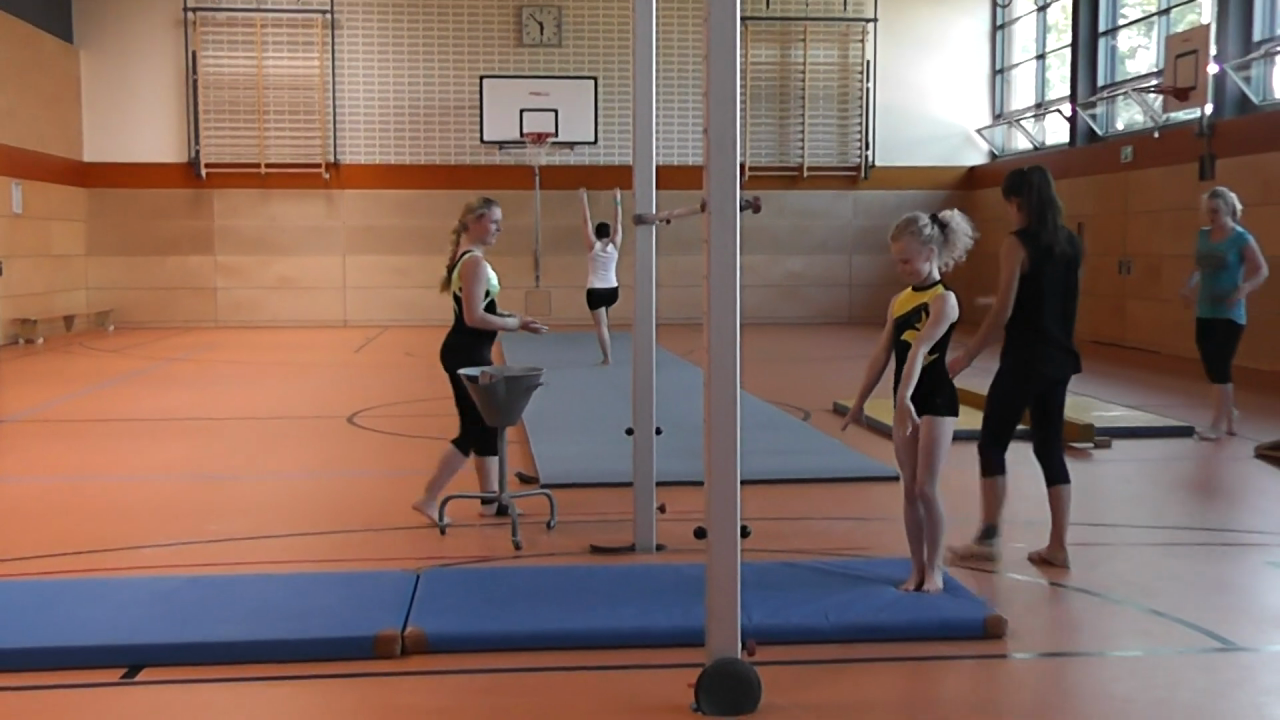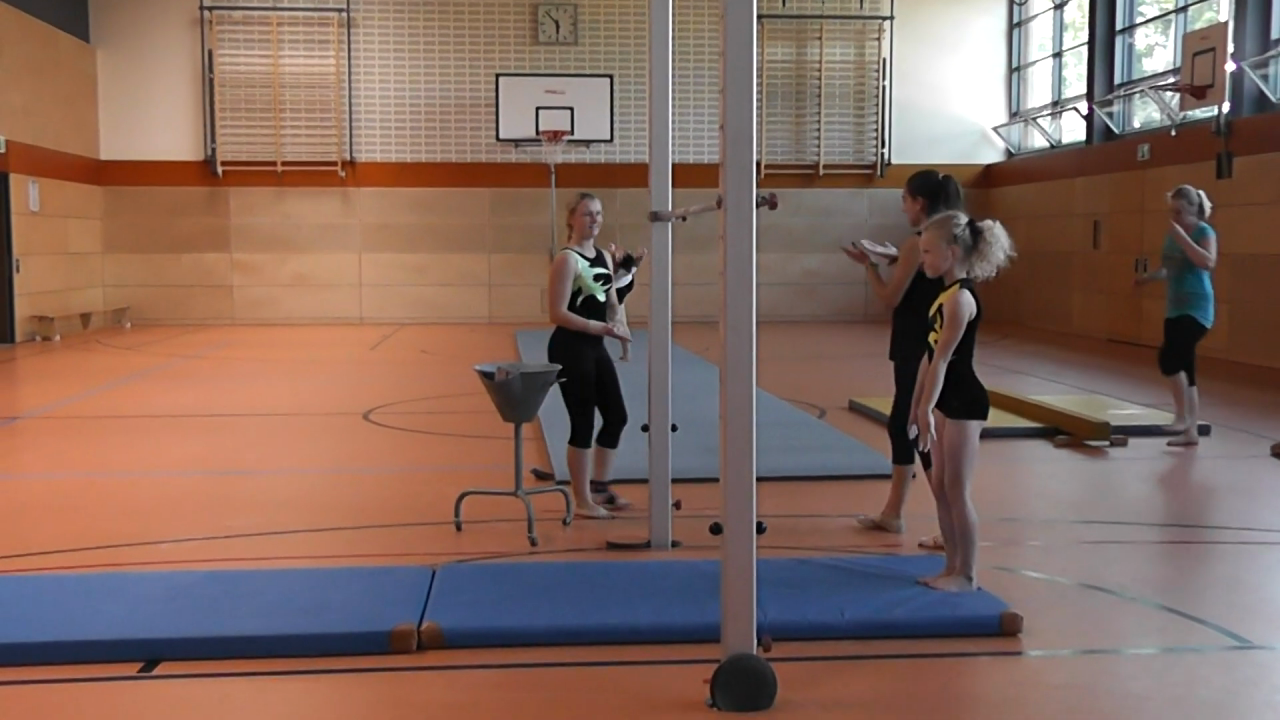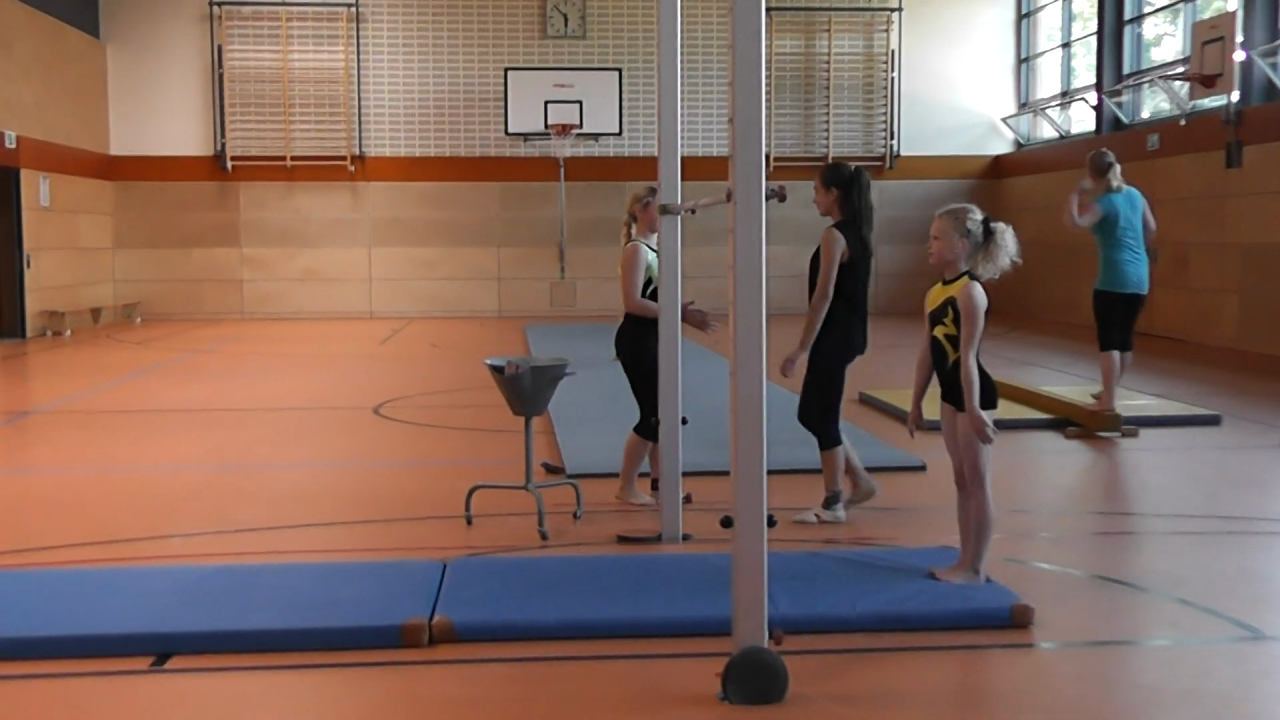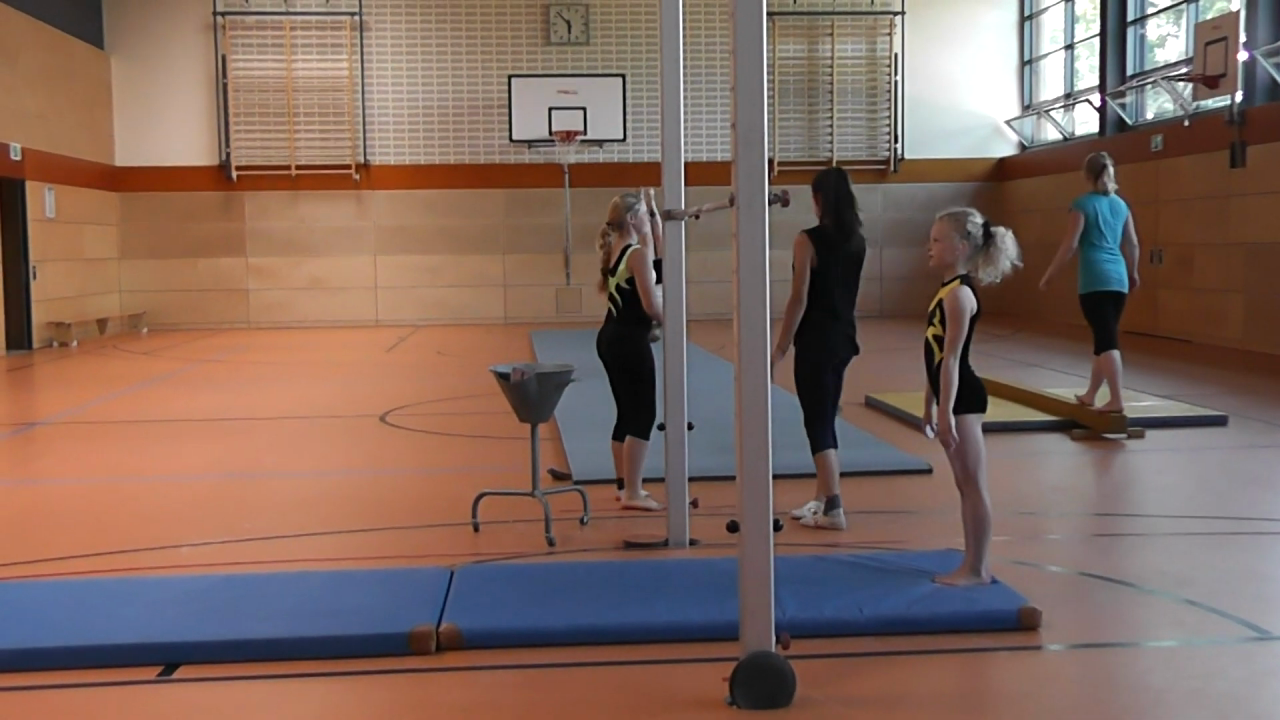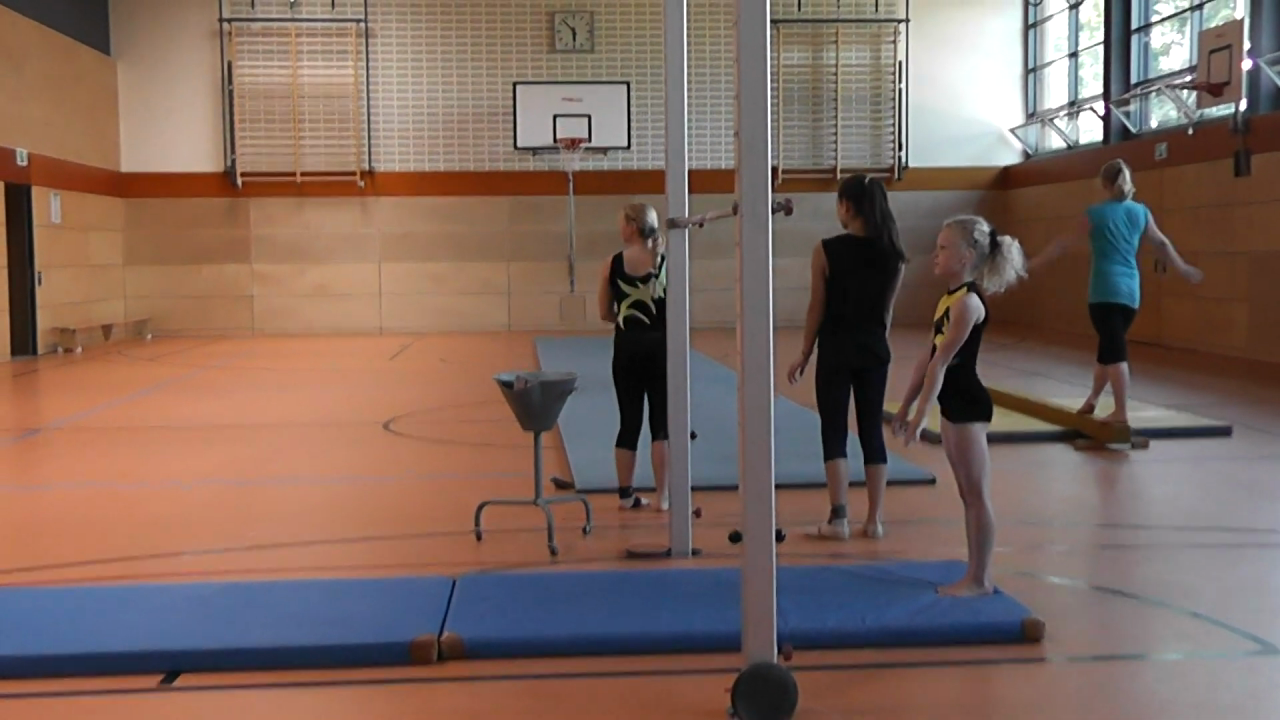
dt=1s
person 1, frame 1
left shoulder: (944, 301)
right shoulder: (898, 301)
left elbow: (919, 351)
right elbow: (882, 355)
left wrist: (905, 398)
right wrist: (859, 402)
left hip: (936, 400)
right hip: (905, 400)
left knee: (926, 487)
right knee: (910, 489)
left ankle: (933, 567)
right ankle: (917, 567)
person 1, frame 2
left shoulder: (960, 299)
right shoulder: (945, 296)
left elbow: (942, 359)
right elbow: (929, 358)
left wrist: (927, 410)
right wrist: (916, 406)
left hip: (963, 403)
right hip: (945, 401)
left knee: (956, 490)
right knee: (940, 487)
left ankle: (966, 575)
right ankle: (952, 567)
person 1, frame 3
left shoulder: (970, 292)
right shoulder: (934, 294)
left elbow: (968, 356)
right elbow: (927, 354)
left wrist: (973, 409)
right wrist: (916, 404)
left hip: (973, 395)
right hip: (951, 395)
left knee: (977, 484)
right knee: (962, 482)
left ankle: (974, 568)
right ankle: (964, 561)
person 1, frame 4
left shoulder: (959, 294)
right shoulder: (947, 291)
left elbow: (951, 359)
left wrist: (946, 412)
right wrist: (930, 406)
left hip: (962, 400)
right hip: (952, 398)
left knee: (974, 486)
right knee: (964, 486)
left ankle: (977, 569)
right ankle: (971, 565)
person 1, frame 5
left shoulder: (968, 302)
right shoulder: (949, 299)
left elbow: (942, 362)
right elbow: (927, 358)
left wrist: (921, 414)
right wrist: (906, 406)
left hip: (968, 406)
right hip: (954, 406)
left knee: (977, 495)
right knee: (967, 494)
left ankle: (980, 579)
right ankle: (974, 575)
person 2, frame 1
left shoulder: (1017, 244)
right shoulder: (1071, 243)
left elbow: (1002, 312)
left wrist: (967, 356)
left hip: (1024, 362)
right hip: (1059, 360)
left knee: (991, 444)
right knee: (1051, 448)
left ankle: (988, 539)
right ankle: (1056, 544)
person 2, frame 2
left shoulder: (917, 243)
left elbow: (891, 299)
left wrist: (867, 264)
right wrist: (898, 261)
left hip: (917, 353)
right knee: (901, 426)
right ankle: (891, 513)
person 2, frame 3
left shoulder: (834, 235)
right shoulder: (858, 233)
left elbow: (824, 297)
left wrist: (801, 347)
left hip: (833, 339)
right hip: (846, 337)
left knee: (821, 418)
right knee: (812, 414)
left ankle: (833, 504)
right ankle: (860, 480)
person 2, frame 4
left shoulder: (807, 240)
right shoulder: (855, 240)
left elbow: (799, 300)
left wrist: (780, 349)
left hip: (818, 340)
right hip: (843, 338)
left knee: (817, 423)
right knee: (825, 419)
left ankle: (833, 510)
right ankle: (821, 500)
person 2, frame 5
left shoulder: (827, 250)
right shoulder: (894, 251)
left elbow: (817, 308)
right elbow: (888, 308)
left wrist: (804, 354)
left hip: (836, 352)
right hip: (874, 352)
left knee: (834, 434)
right knee: (872, 431)
left ankle: (839, 520)
right ankle: (874, 520)
person 3, frame 1
left shoulder: (465, 258)
right shoulder: (475, 261)
right elbow: (474, 317)
left wrist: (510, 317)
right wrist: (516, 324)
left hip: (469, 352)
right hip: (467, 353)
left knee: (488, 424)
right knee: (473, 430)
left ankle: (491, 500)
right ankle: (429, 499)
person 3, frame 2
left shoulder: (604, 257)
right shoulder: (566, 259)
left elbow: (612, 304)
right elbow: (557, 314)
left wrist: (616, 321)
right wrist: (601, 328)
left hip: (596, 349)
right hip: (570, 350)
left knee: (616, 417)
right knee: (583, 423)
left ankle: (598, 486)
right ankle: (582, 500)
person 3, frame 3
left shoulder: (657, 249)
right shoulder: (635, 251)
right elbow: (632, 303)
right wrist: (677, 312)
left hip: (655, 340)
right hip: (637, 341)
left knee: (662, 414)
right knee: (652, 416)
left ankle: (659, 485)
right ankle: (627, 486)
person 3, frame 4
left shoulder: (612, 252)
right shoulder: (638, 254)
right elbow: (651, 305)
left hip: (610, 337)
right hip: (631, 340)
left knee: (626, 413)
right knee: (643, 414)
left ankle: (626, 485)
right ankle: (633, 493)
person 3, frame 5
left shoulder: (613, 264)
right shoulder: (666, 263)
left elbow: (605, 314)
left hip: (627, 346)
right hip: (659, 346)
left knee: (629, 422)
right knee: (662, 423)
left ankle: (626, 495)
right ankle: (663, 497)
person 4, frame 1
left shoulder: (1241, 238)
right shoulder: (1204, 235)
left elbow: (1262, 271)
left wrist: (1242, 291)
right wrist: (1190, 286)
left hip: (1229, 313)
right hip: (1205, 312)
left knee: (1219, 366)
right knee: (1213, 367)
left ankle: (1216, 426)
right ankle: (1229, 414)
person 4, frame 2
left shoulder: (1204, 232)
right shoulder: (1171, 234)
left elbow: (1208, 263)
left wrist: (1183, 237)
right wrist: (1150, 276)
left hip: (1197, 310)
right hip: (1175, 310)
left knee: (1168, 357)
right knee: (1181, 368)
left ankle: (1185, 416)
right ankle: (1189, 430)
person 4, frame 3
left shoulder: (1101, 202)
right shoulder: (1134, 194)
left elbow: (1075, 222)
right elbow: (1151, 228)
left wrist: (1075, 195)
left hip: (1113, 278)
right hip: (1139, 277)
left knee: (1108, 339)
right knee: (1124, 337)
left ankle: (1108, 399)
right ankle: (1108, 391)
person 4, frame 4
left shoulder: (1082, 204)
right shoulder: (1120, 204)
left elbow: (1070, 245)
right elbow: (1132, 243)
left wrist: (1048, 275)
right wrist: (1133, 272)
left hip: (1095, 279)
right hip: (1119, 279)
left knee: (1107, 340)
right knee: (1105, 338)
left ankle: (1116, 400)
right ankle: (1090, 395)
person 4, frame 5
left shoulder: (1096, 213)
right shoulder: (1141, 212)
left elbow: (1066, 242)
right elbow: (1162, 243)
left wrist: (1037, 262)
right wrist: (1183, 268)
left hip: (1105, 290)
right hip: (1130, 291)
left knee: (1115, 350)
right knee: (1108, 347)
left ankle: (1121, 412)
right ankle: (1092, 400)
